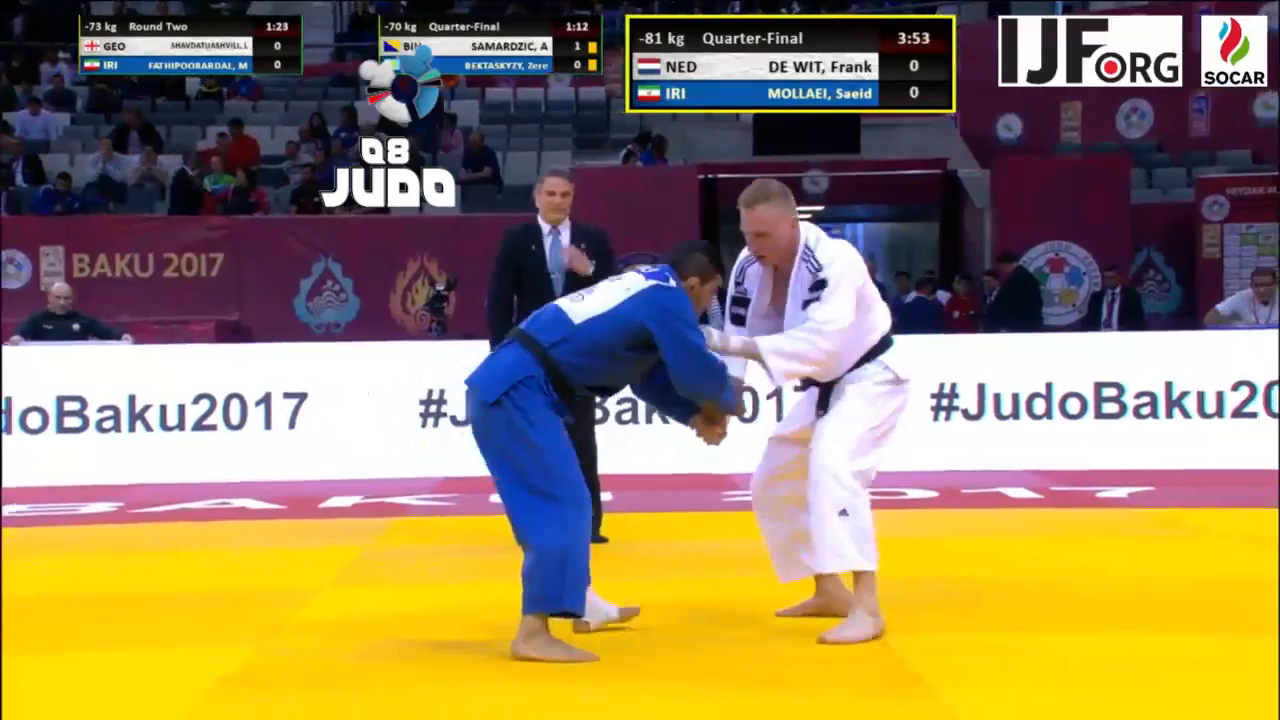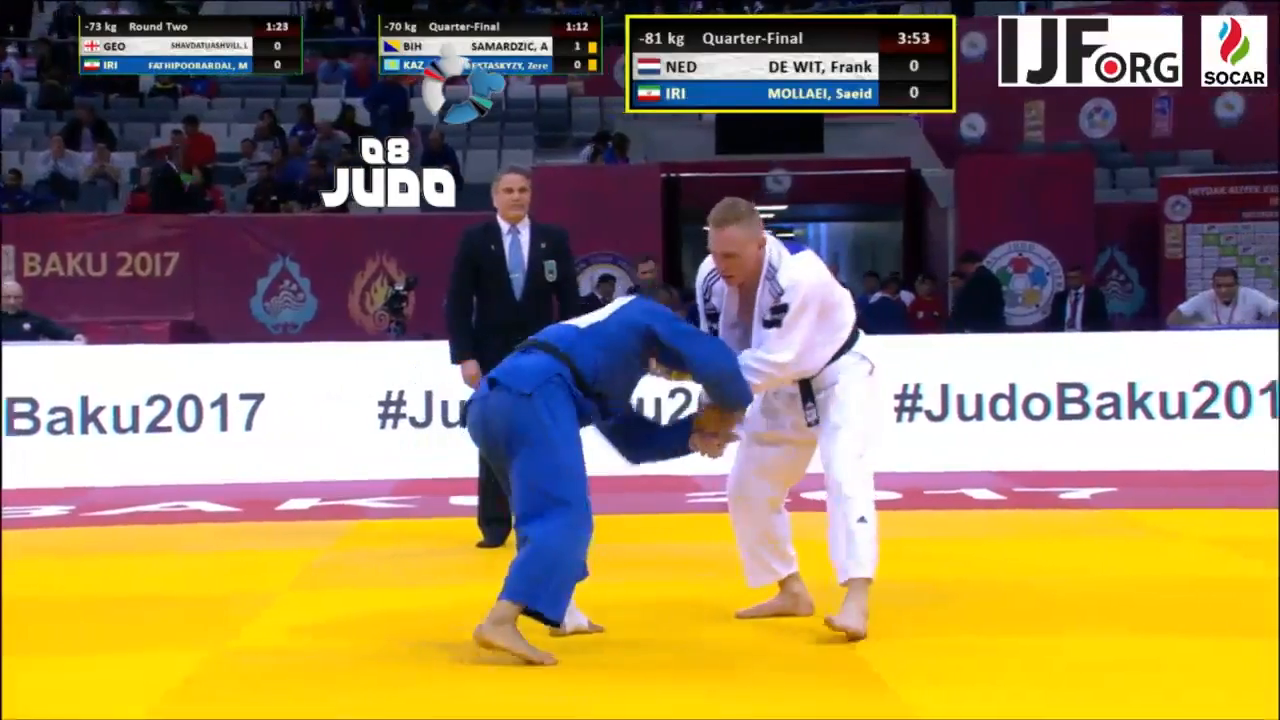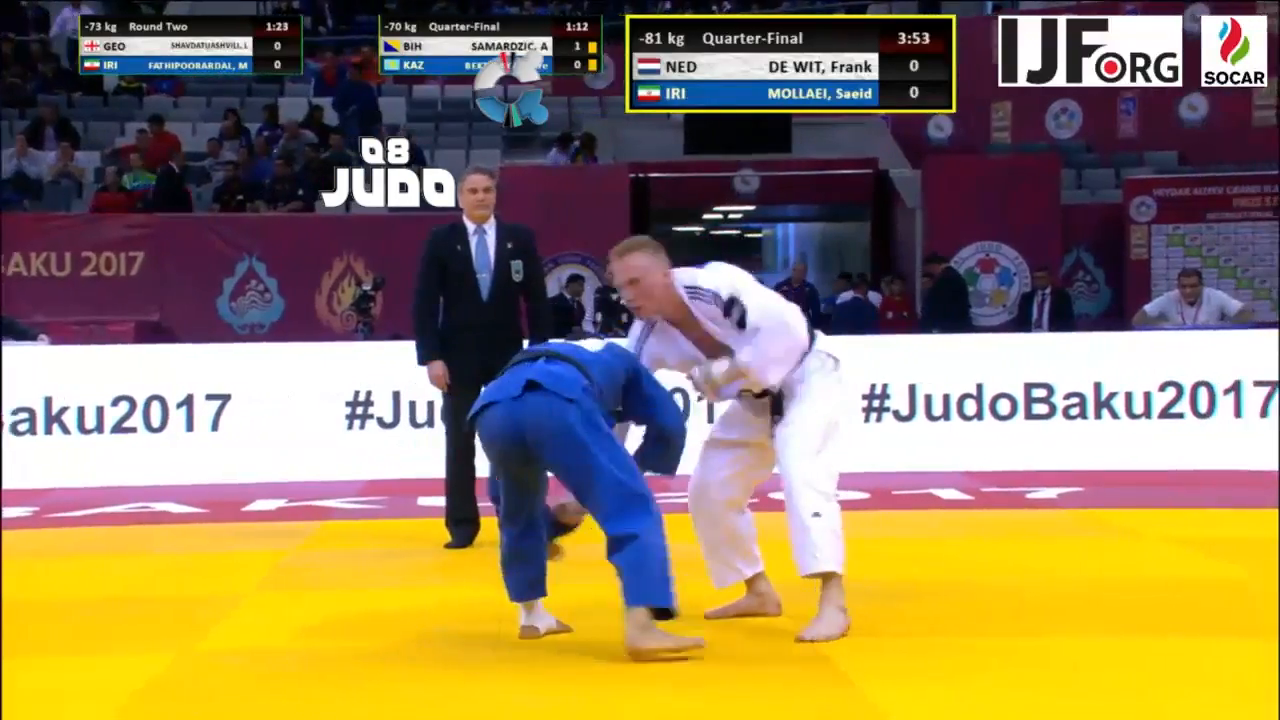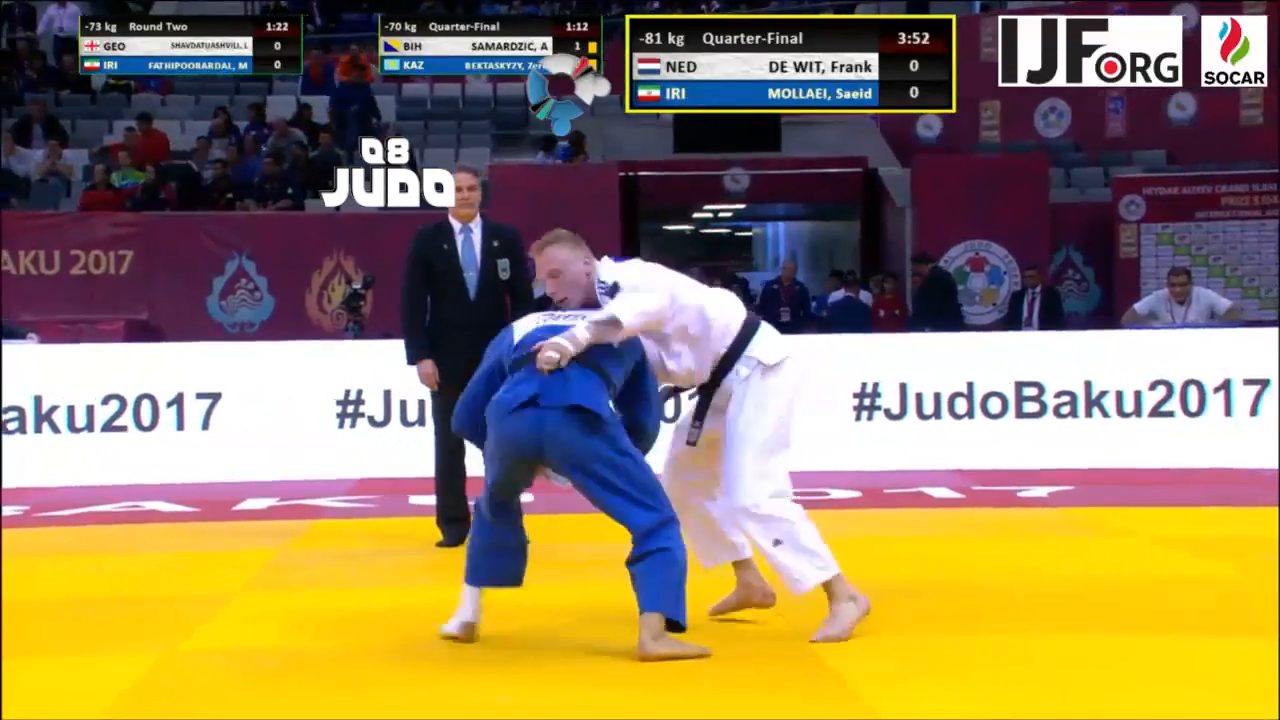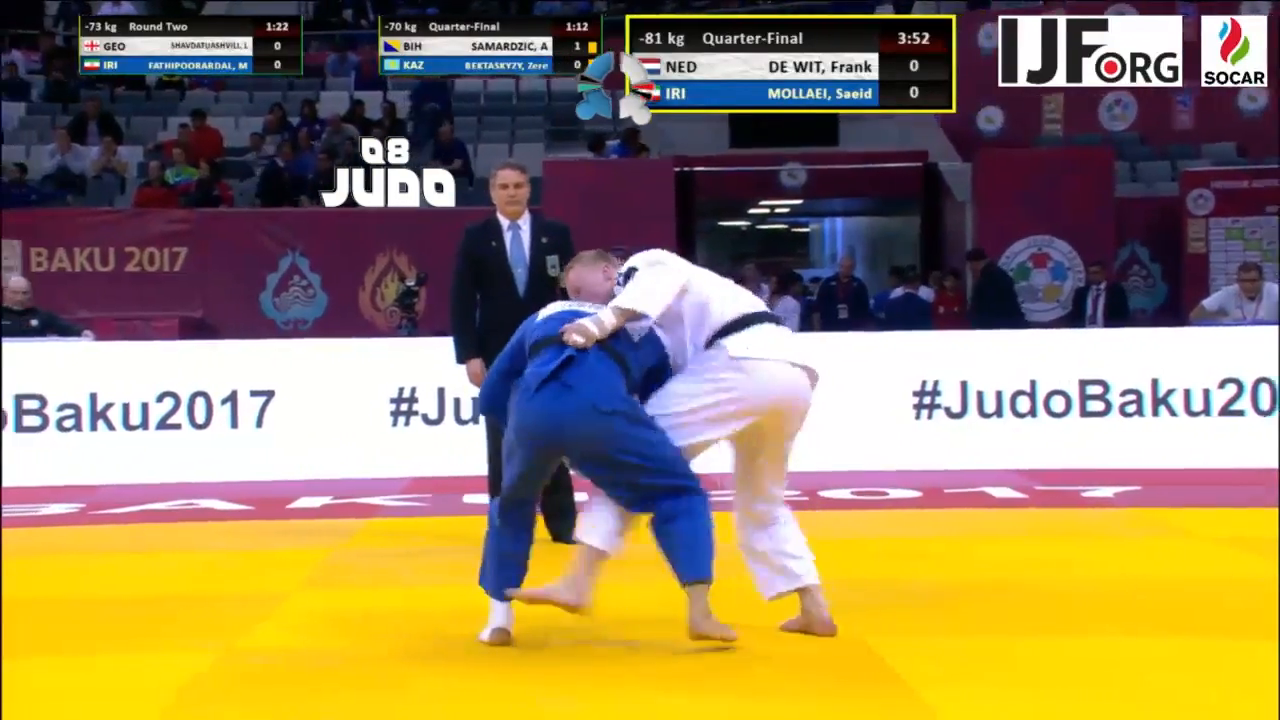
dt=0.3s
person 1, frame 1
left shoulder: (833, 259)
right shoulder: (750, 266)
left elbow: (819, 342)
right elbow: (742, 334)
left wrist: (735, 347)
left hip: (872, 378)
right hip: (828, 385)
left knee: (833, 467)
right knee: (775, 484)
left ankle: (866, 607)
right ankle: (831, 592)
person 1, frame 2
left shoulder: (797, 274)
right shoulder: (712, 279)
left elbow: (772, 362)
left hip: (839, 373)
right hip: (788, 387)
left knee: (845, 475)
right knee: (751, 488)
left ankle: (856, 600)
right ankle: (792, 591)
person 1, frame 3
left shoulder: (714, 288)
right shoulder: (649, 334)
left elbow: (782, 331)
left wrist: (726, 371)
left hip: (805, 377)
right hip: (755, 397)
left knee: (801, 471)
right knee: (712, 491)
left ankle: (833, 603)
right ankle: (759, 592)
person 1, frame 4
left shoulder: (618, 280)
right shoulder: (602, 312)
left elbow: (647, 300)
left wrist: (578, 338)
left hip: (754, 368)
right hip: (730, 375)
left knee: (750, 495)
right knee: (681, 482)
left ankle: (843, 597)
right ankle: (751, 583)
person 1, frame 5
left shoulder: (639, 269)
left elbow: (665, 277)
left wrist: (605, 322)
left hip: (743, 363)
right hip: (792, 374)
right knee: (761, 503)
left ankle: (577, 585)
right ankle: (814, 611)
person 2, frame 1
left shoulder: (594, 239)
right shoulder: (515, 240)
right elbow: (499, 301)
left wrist: (589, 269)
left knee: (582, 438)
left ankle: (587, 520)
person 2, frame 2
left shoulder: (554, 239)
right shoulder: (474, 240)
left elbow: (569, 298)
right elbow: (458, 302)
right wrist: (464, 355)
right hip: (491, 356)
right ankle: (494, 524)
person 2, frame 3
left shoulder: (520, 239)
right shoulder: (440, 241)
left elbow: (537, 299)
right elbow: (424, 303)
right wrist: (431, 357)
left hip: (507, 355)
right hip: (459, 357)
right knee: (460, 442)
right ankle: (462, 524)
person 2, frame 4
left shoulder: (506, 238)
right shoulder: (426, 240)
left elbow: (522, 298)
right elbow: (412, 303)
right wrist: (420, 356)
right hip: (447, 356)
right knee: (449, 440)
right ankle: (454, 524)
person 2, frame 5
left shoulder: (556, 234)
right shoulder: (475, 238)
right elbow: (462, 302)
right wrist: (469, 355)
right hip: (497, 354)
right knee: (500, 440)
left ankle: (561, 520)
person 3, frame 1
left shoulder: (640, 289)
right shoulder: (666, 299)
left elbow: (653, 376)
right elbow: (699, 374)
left wrist: (694, 416)
right wrist: (727, 400)
left hip: (507, 386)
right hip: (513, 392)
left knee: (563, 497)
right knee: (560, 503)
left ankle: (587, 608)
right ankle: (531, 634)
person 3, frame 2
left shoulder: (593, 339)
right shoulder: (647, 314)
left elbow: (635, 443)
right elbow: (714, 361)
left wrist: (691, 437)
right wrist: (732, 406)
left hip: (487, 404)
right hip: (530, 398)
left knee: (545, 506)
right knee: (564, 514)
left ankle: (557, 612)
right ankle: (499, 623)
person 3, frame 3
right shoulder: (617, 359)
left elbow: (504, 496)
right elbow: (667, 428)
right wrist: (633, 469)
left hip: (493, 410)
right hip: (558, 405)
left knee: (519, 512)
right knee: (634, 512)
left ankle: (532, 616)
right ankle: (640, 629)
person 3, frame 4
left shoulder: (515, 332)
right shoulder: (621, 336)
left elbow: (465, 418)
right elbow: (643, 424)
right wrist: (613, 469)
left hip: (512, 416)
right hip: (580, 418)
left knee: (498, 502)
right knee: (655, 520)
left ankle: (467, 615)
right ankle: (653, 634)
person 3, frame 5
left shoulder: (541, 319)
right shoulder: (643, 332)
left elbow: (491, 399)
left hip: (534, 404)
right hip: (599, 405)
left knee: (513, 506)
right knee: (682, 495)
left ankle: (499, 620)
right ankle: (701, 614)
